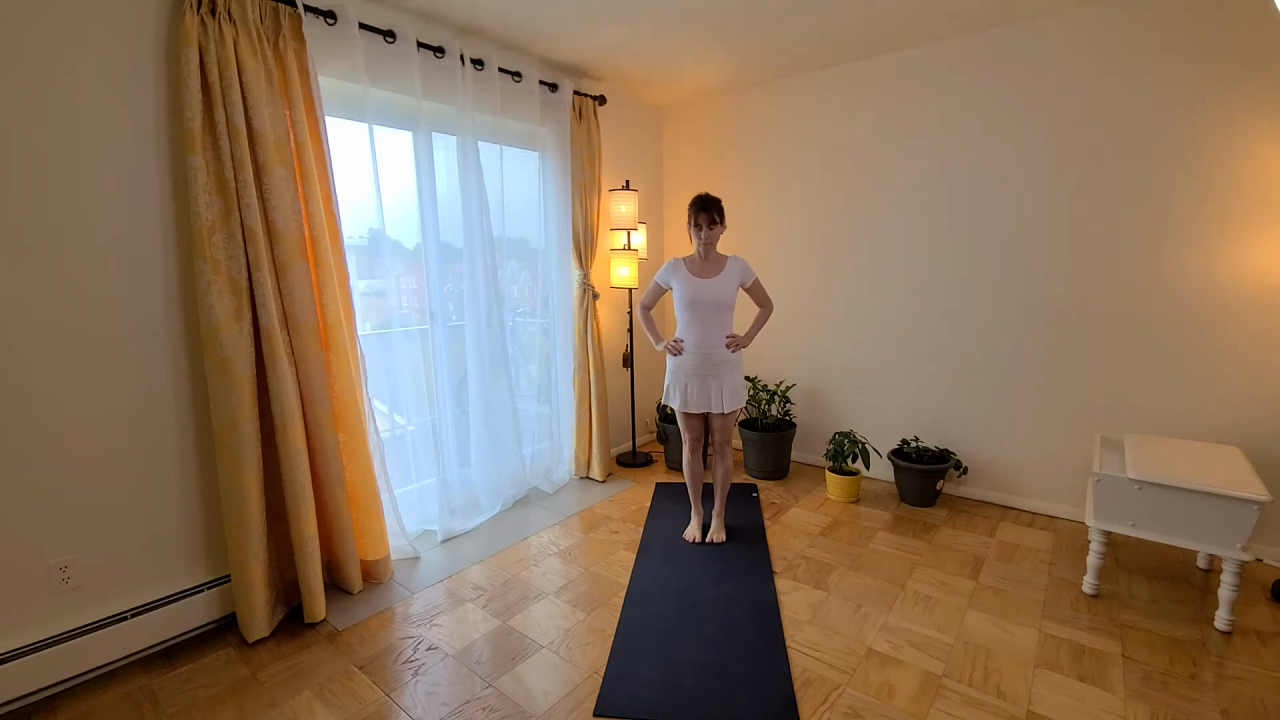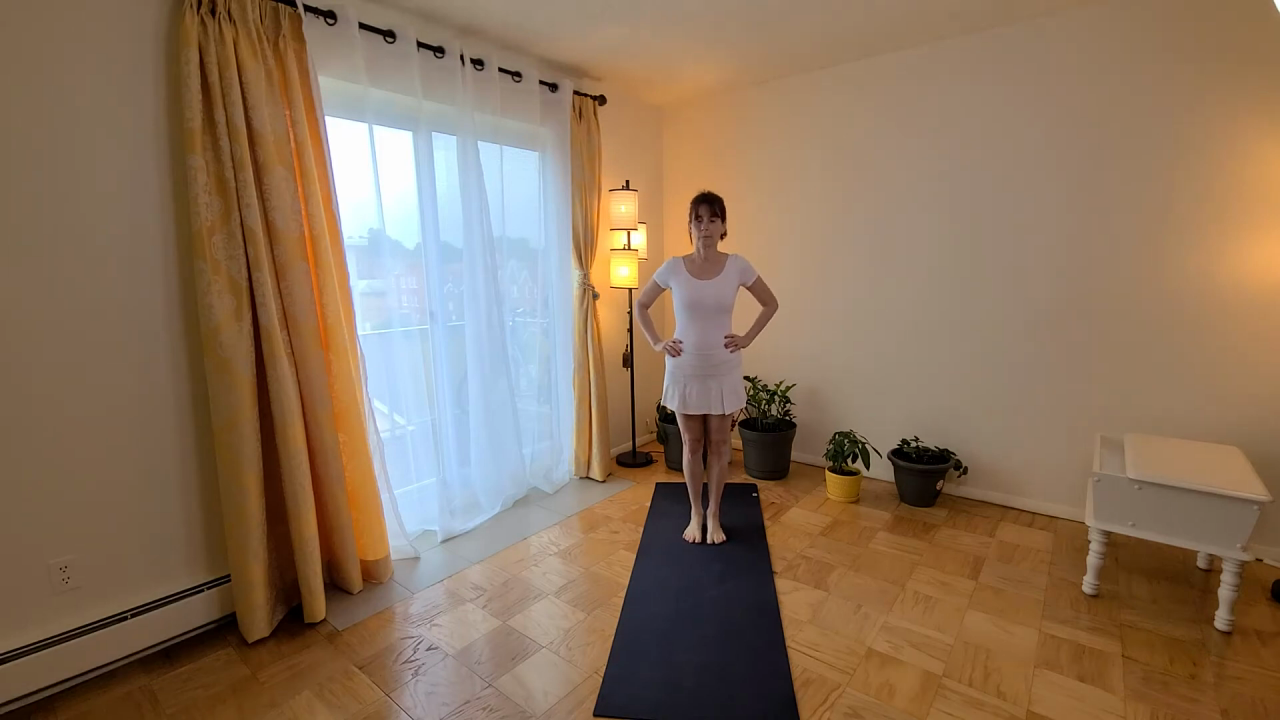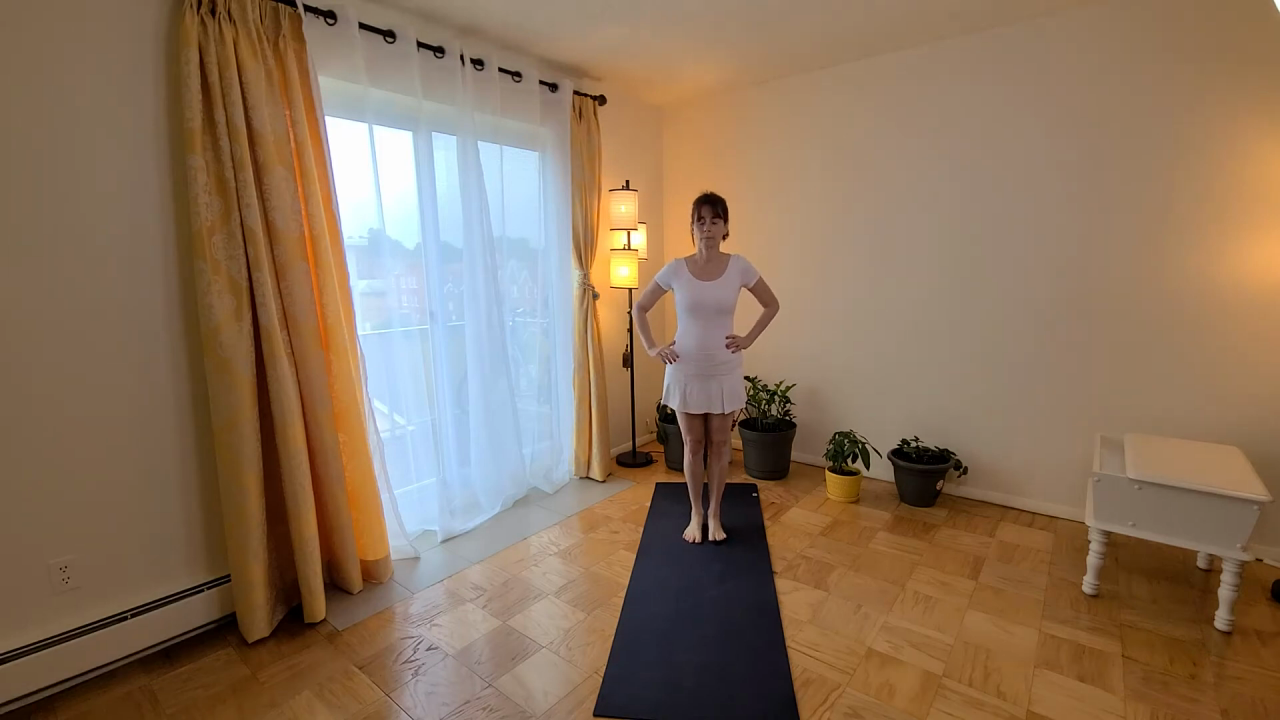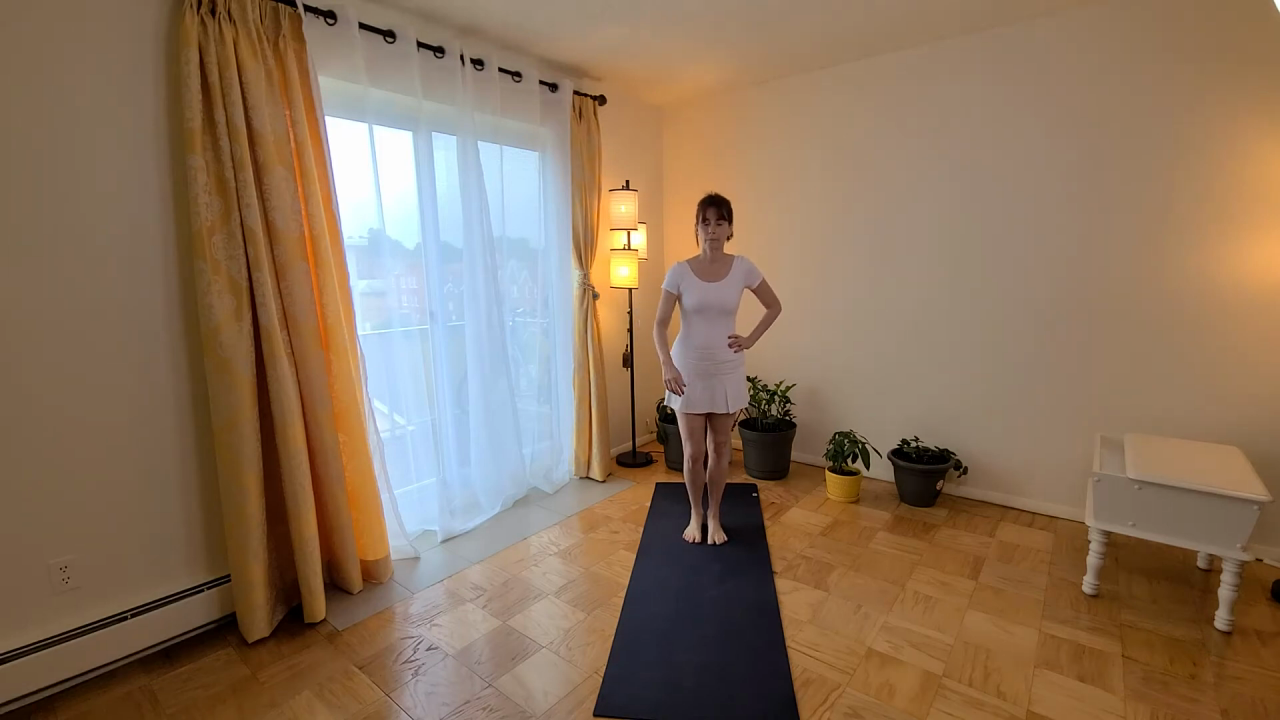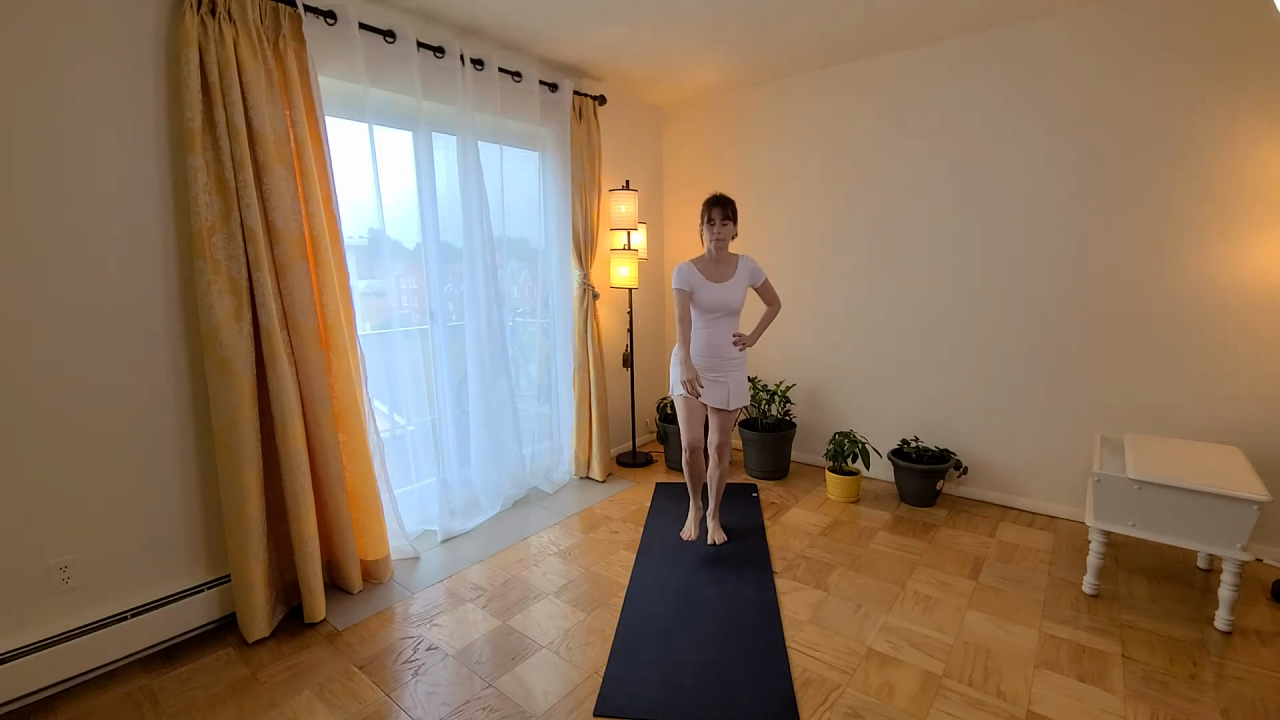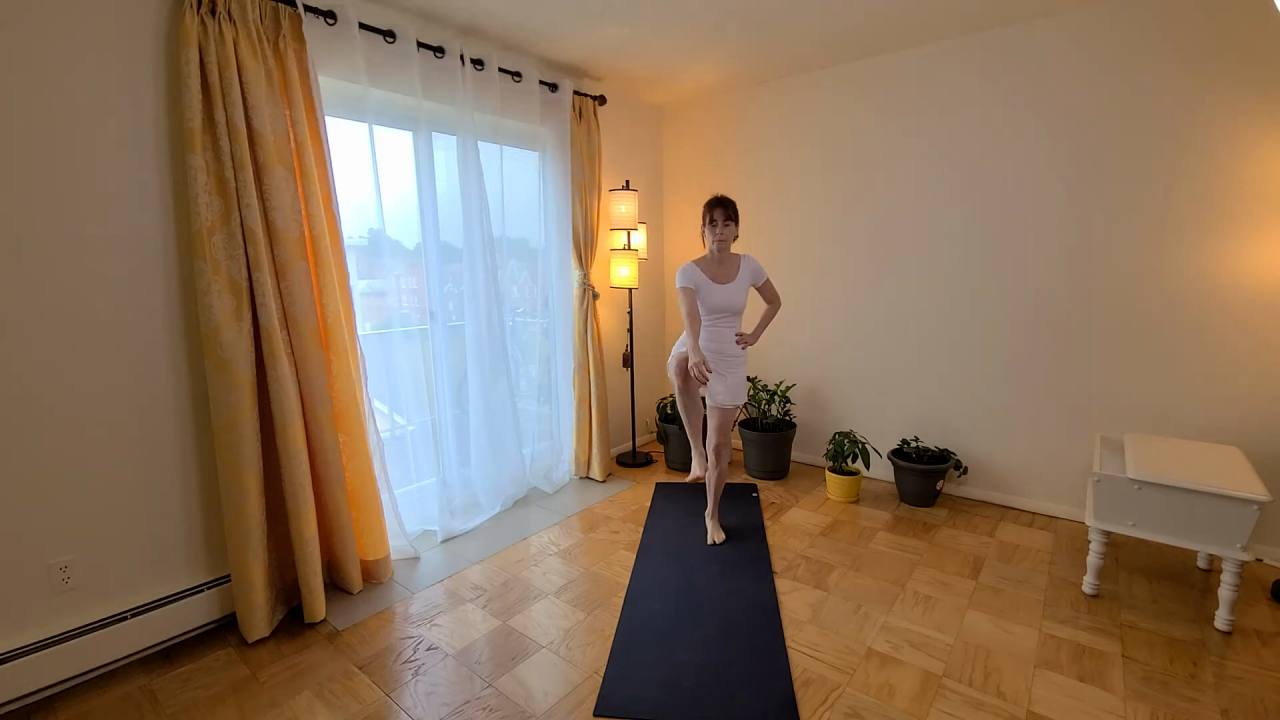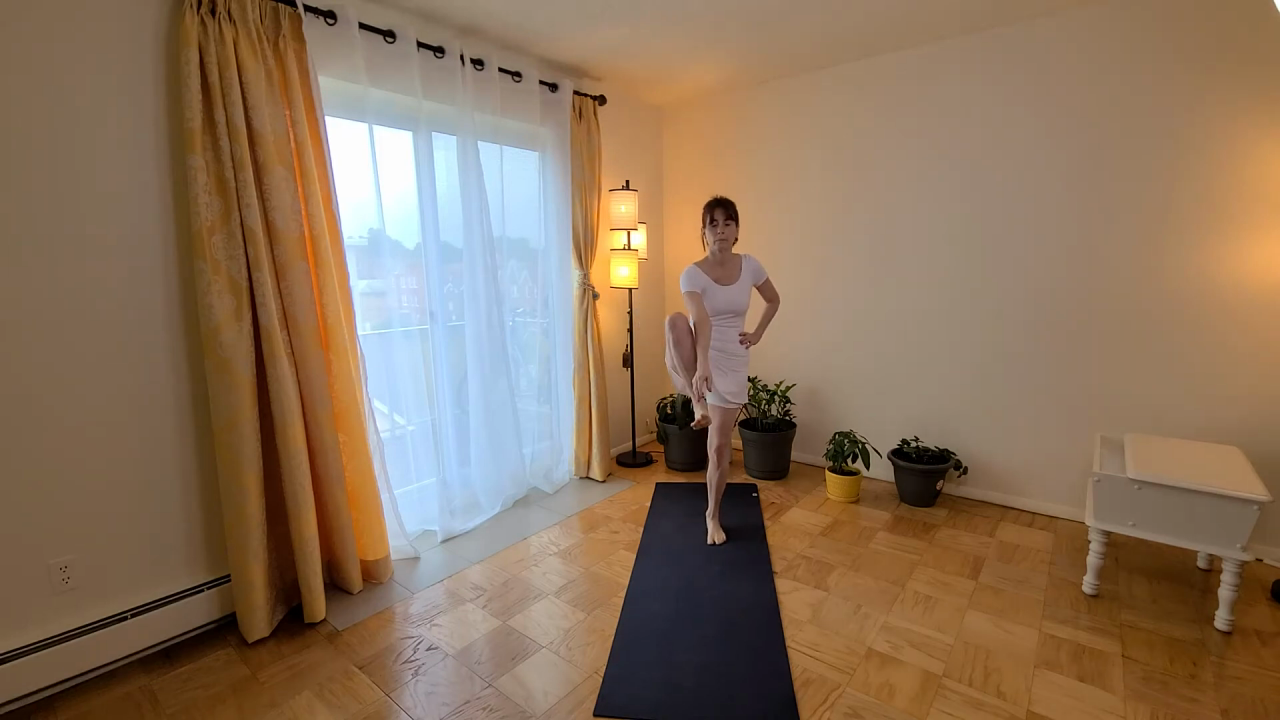
dt=0.3s
person 1, frame 1
left shoulder: (737, 267)
right shoulder: (674, 268)
left elbow: (766, 306)
right elbow: (643, 307)
left wrist: (748, 338)
right wrist: (658, 342)
left hip: (724, 370)
right hip: (685, 370)
left knee: (722, 445)
right knee: (692, 444)
left ankle: (718, 516)
right ankle: (696, 514)
person 1, frame 2
left shoulder: (737, 266)
right shoulder: (673, 268)
left elbow: (770, 303)
right elbow: (640, 306)
left wrist: (747, 338)
right wrist: (656, 342)
left hip: (723, 370)
right hip: (684, 371)
left knee: (718, 444)
right knee: (692, 445)
left ankle: (713, 514)
right ankle: (695, 514)
person 1, frame 3
left shoulder: (739, 267)
right shoulder: (675, 270)
left elbow: (772, 305)
right elbow: (640, 309)
left wrist: (749, 339)
right wrist: (652, 347)
left hip: (724, 372)
right hip: (685, 371)
left knee: (718, 445)
right knee: (693, 446)
left ankle: (714, 514)
right ankle: (695, 514)
person 1, frame 4
left shoulder: (742, 268)
right shoulder: (680, 272)
left elbow: (774, 307)
right elbow: (660, 323)
left wrist: (750, 340)
right wrist: (666, 365)
left hip: (727, 372)
right hip: (688, 372)
left knee: (720, 448)
right knee: (693, 452)
left ankle: (714, 515)
right ankle: (696, 514)
person 1, frame 5
left shoulder: (746, 267)
right shoulder: (685, 271)
left elbow: (774, 304)
right elbow: (682, 320)
left wrist: (753, 337)
right wrist: (687, 364)
left hip: (729, 368)
right hip: (691, 365)
left knee: (720, 445)
right knee: (692, 443)
left ankle: (713, 515)
right ankle: (694, 505)
person 1, frame 6
left shoulder: (748, 266)
right shoulder: (689, 272)
left elbow: (774, 301)
right elbow: (690, 314)
left wrist: (755, 335)
right wrist: (695, 351)
left hip: (730, 364)
right hip: (693, 355)
left knee: (720, 444)
right knee: (683, 370)
left ankle: (711, 515)
right ankle: (697, 455)
person 1, frame 7
left shoulder: (750, 266)
right shoulder: (692, 274)
left elbow: (773, 300)
right elbow: (701, 320)
left wrist: (756, 335)
right wrist: (702, 363)
left hip: (731, 365)
right hip: (694, 358)
left knee: (720, 446)
right knee: (676, 321)
left ankle: (713, 515)
right ankle: (697, 399)
